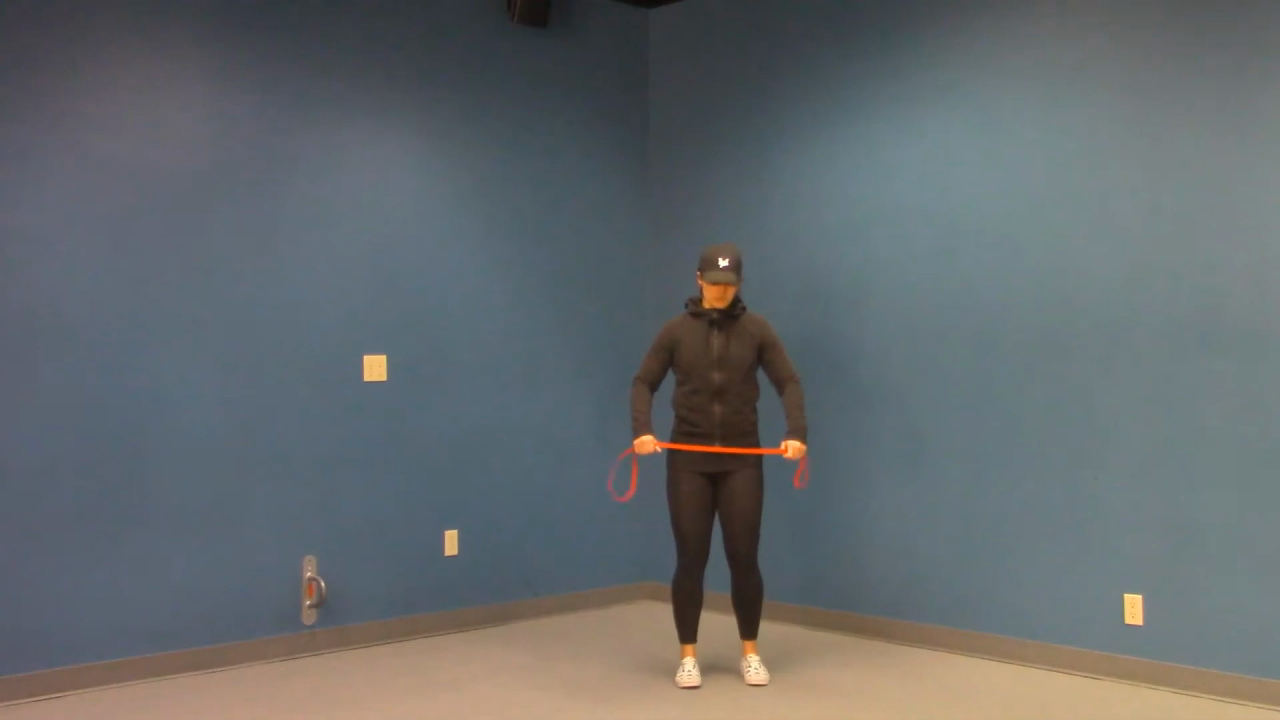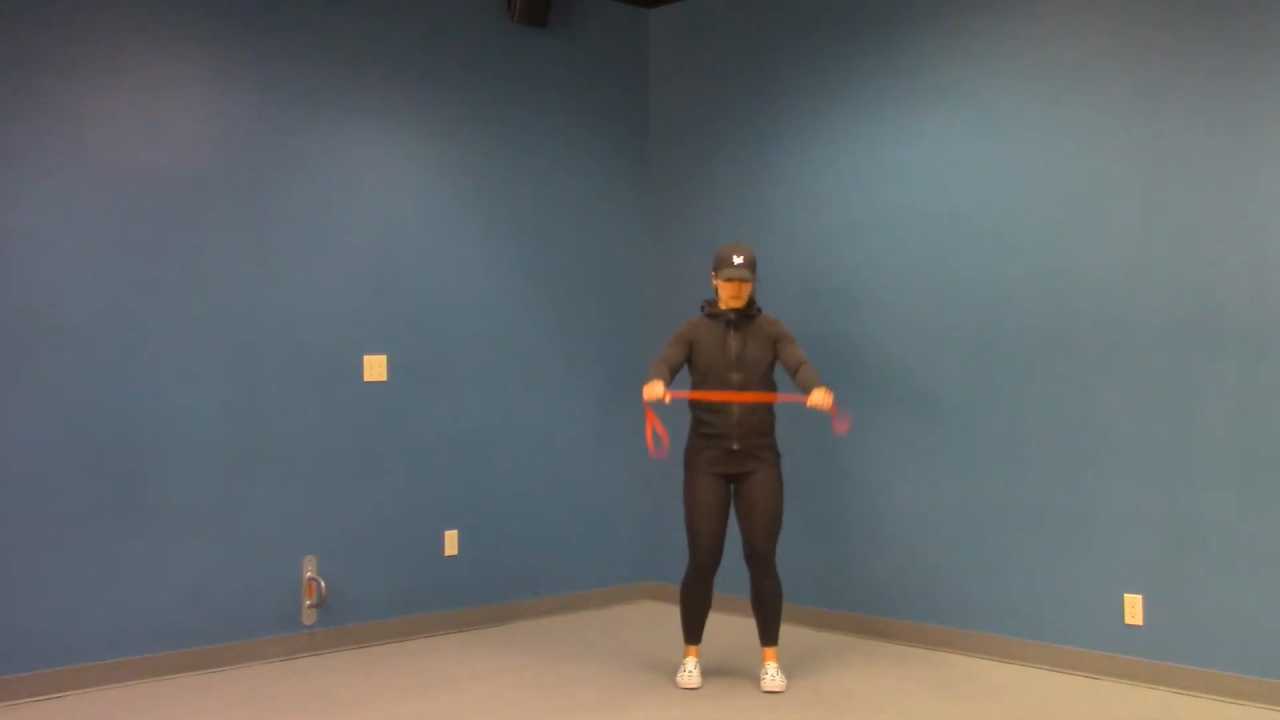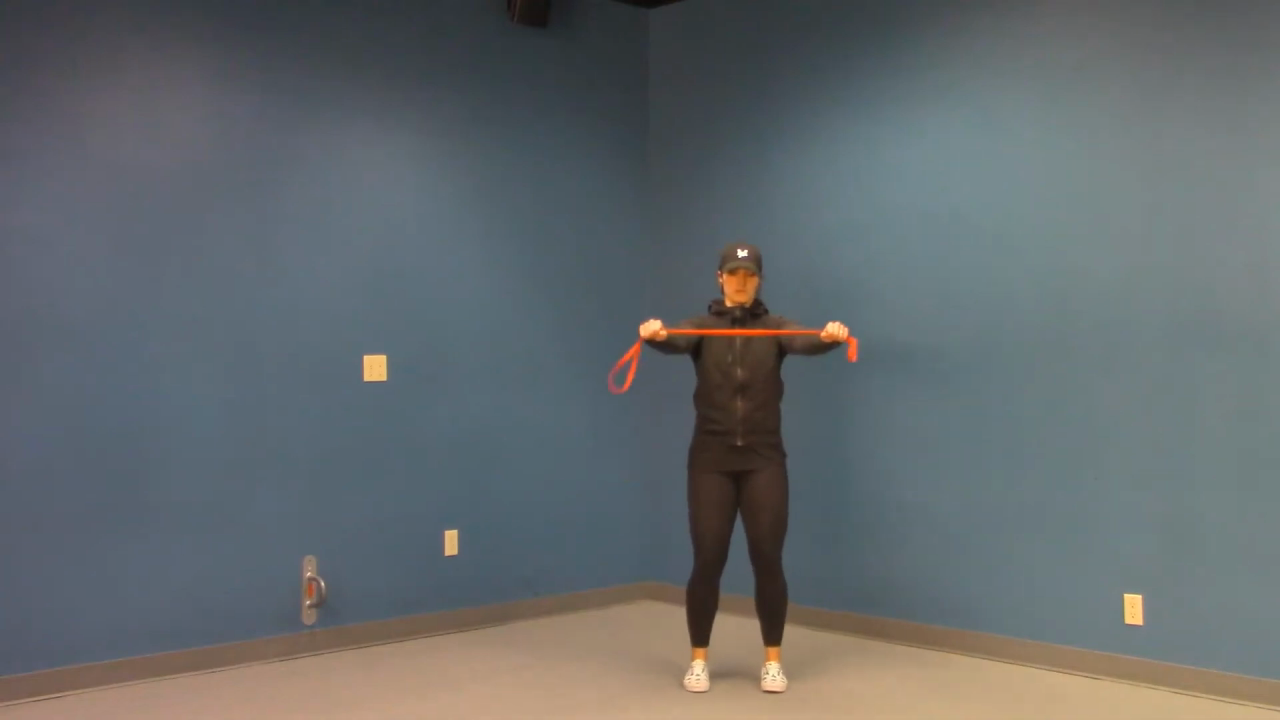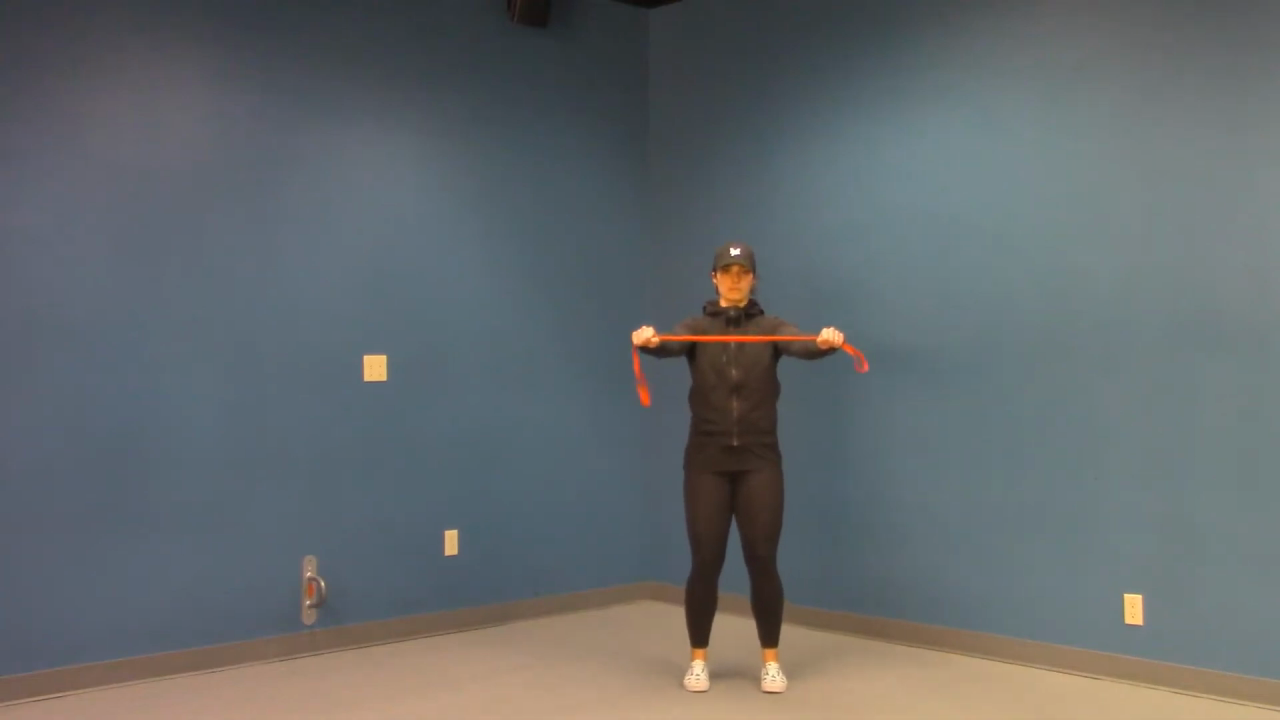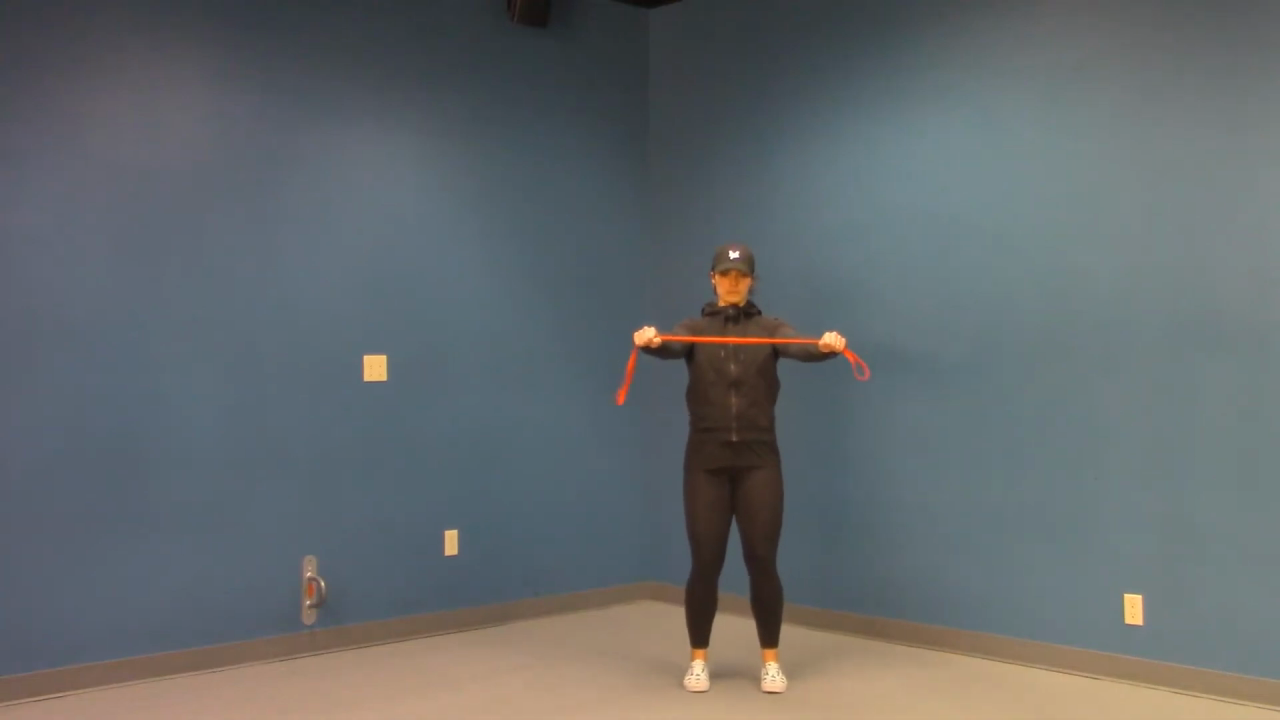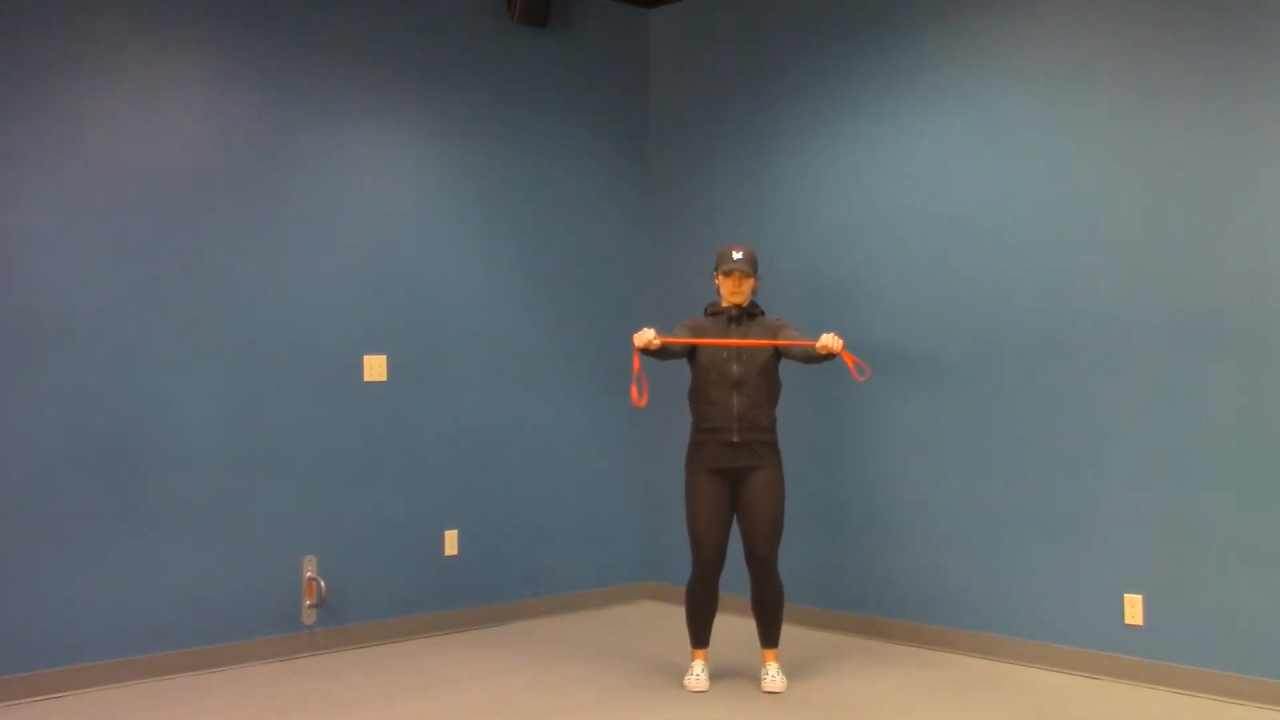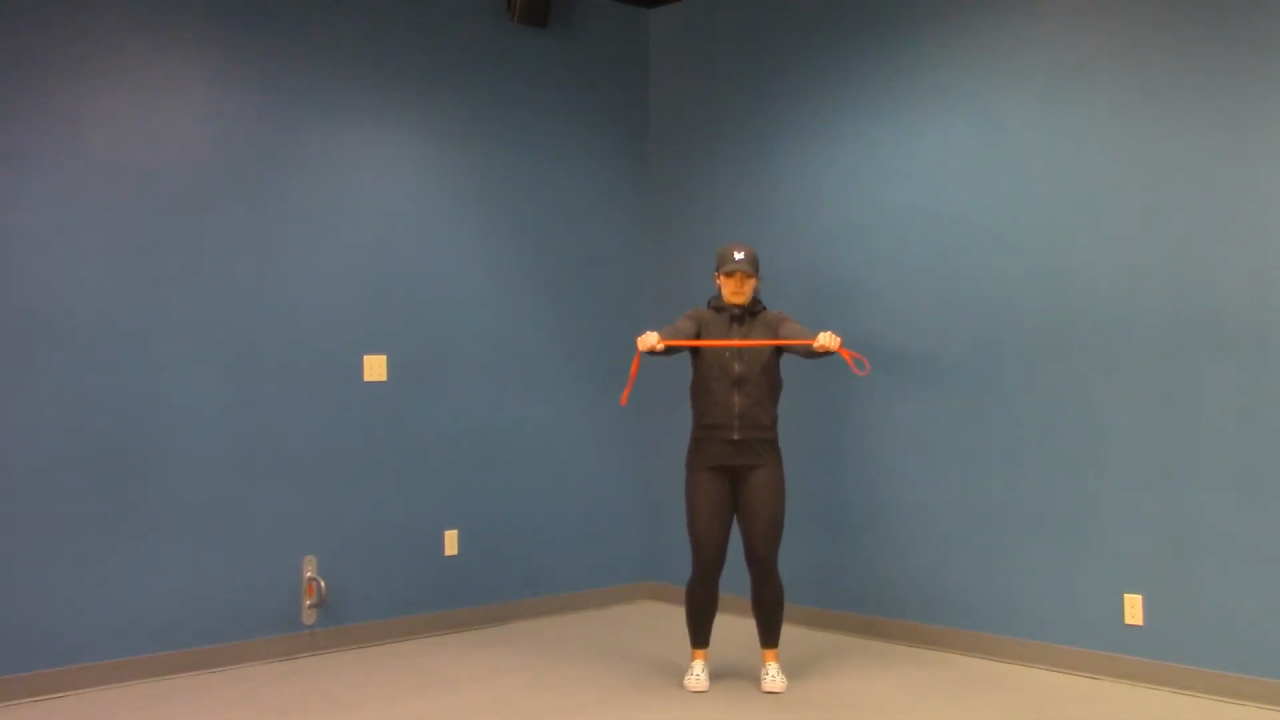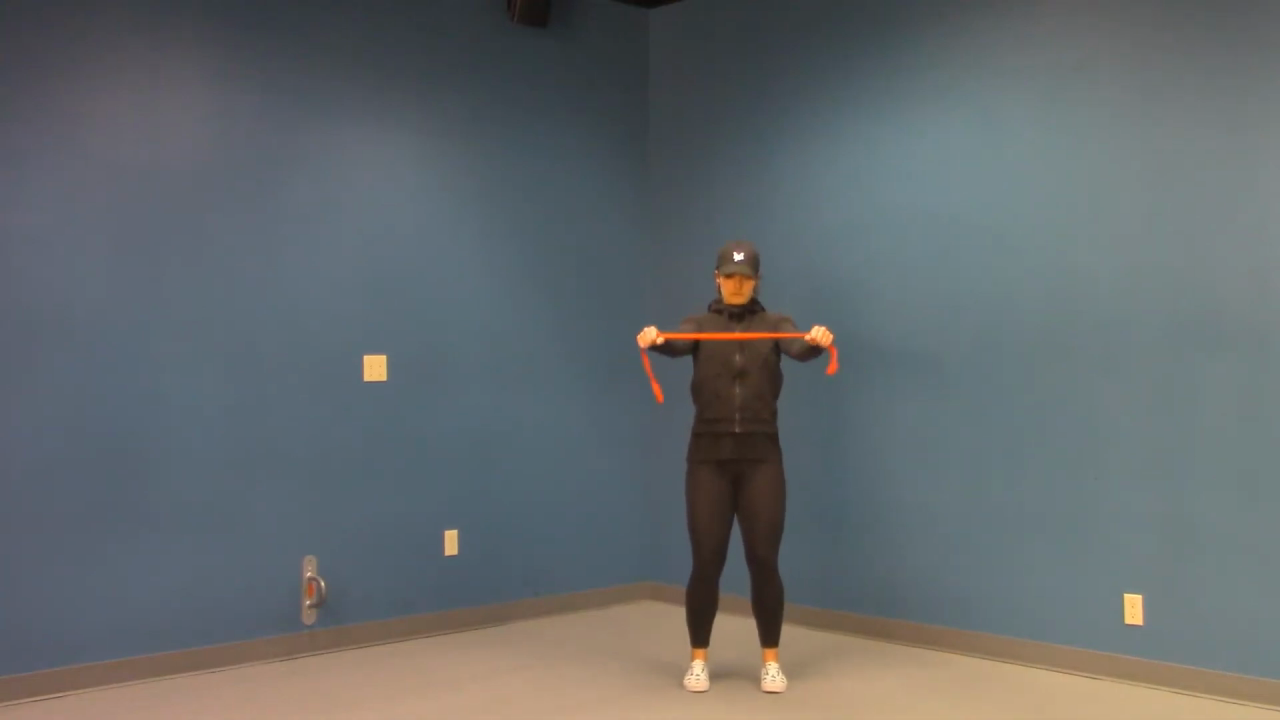
dt=0.4s
person 1, frame 1
left shoulder: (757, 329)
right shoulder: (677, 329)
left elbow: (788, 381)
right elbow: (644, 382)
left wrist: (796, 432)
right wrist: (642, 429)
left hip: (741, 459)
right hip: (689, 458)
left knee: (743, 557)
right knee: (691, 559)
left ankle: (750, 652)
right ankle: (688, 656)
person 1, frame 2
left shoulder: (770, 329)
right shoulder: (694, 330)
left elbow: (799, 364)
right elbow: (666, 363)
left wrist: (817, 388)
right wrist: (654, 383)
left hip: (759, 459)
right hip: (706, 458)
left knee: (762, 560)
right knee: (702, 560)
left ankle: (770, 659)
right ankle: (690, 655)
person 1, frame 3
left shoulder: (775, 326)
right shoulder: (702, 326)
left elbow: (804, 343)
right elbow: (677, 341)
left wrist: (829, 337)
right wrist: (656, 335)
left hip: (763, 458)
right hip: (711, 458)
left knee: (768, 560)
right knee: (707, 562)
left ankle: (772, 660)
right ankle: (698, 659)
person 1, frame 4
left shoulder: (770, 327)
right shoulder: (696, 327)
left elbow: (798, 345)
right elbow: (671, 344)
left wrist: (824, 342)
right wrist: (650, 341)
left hip: (759, 459)
right hip: (707, 460)
left knee: (762, 561)
right knee: (706, 563)
left ankle: (771, 660)
right ankle: (698, 659)
person 1, frame 5
left shoulder: (769, 328)
right shoulder: (695, 328)
left elbow: (798, 348)
right elbow: (671, 347)
left wrist: (825, 346)
right wrist: (651, 341)
left hip: (758, 459)
right hip: (706, 460)
left knee: (762, 562)
right knee: (705, 563)
left ankle: (770, 660)
right ankle: (698, 659)
person 1, frame 6
left shoulder: (771, 328)
right shoulder: (698, 328)
left elbow: (799, 349)
right elbow: (673, 347)
left wrist: (824, 348)
right wrist: (650, 343)
left hip: (759, 460)
right hip: (707, 460)
left knee: (763, 563)
right knee: (706, 564)
left ankle: (770, 660)
right ankle: (698, 660)
person 1, frame 7
left shoulder: (773, 322)
right shoulder: (700, 320)
left elbow: (798, 338)
right elbow: (677, 335)
left wrist: (822, 342)
right wrist: (654, 341)
left hip: (760, 459)
right hip: (707, 460)
left knee: (763, 562)
right knee: (706, 563)
left ankle: (770, 660)
right ankle: (698, 659)
person 1, frame 8
left shoulder: (774, 323)
right shoulder: (701, 323)
left elbow: (798, 348)
right elbow: (677, 344)
left wrist: (817, 342)
right wrist: (653, 341)
left hip: (761, 457)
right hip: (709, 457)
left knee: (763, 561)
right knee: (706, 562)
left ankle: (770, 660)
right ankle: (698, 659)
